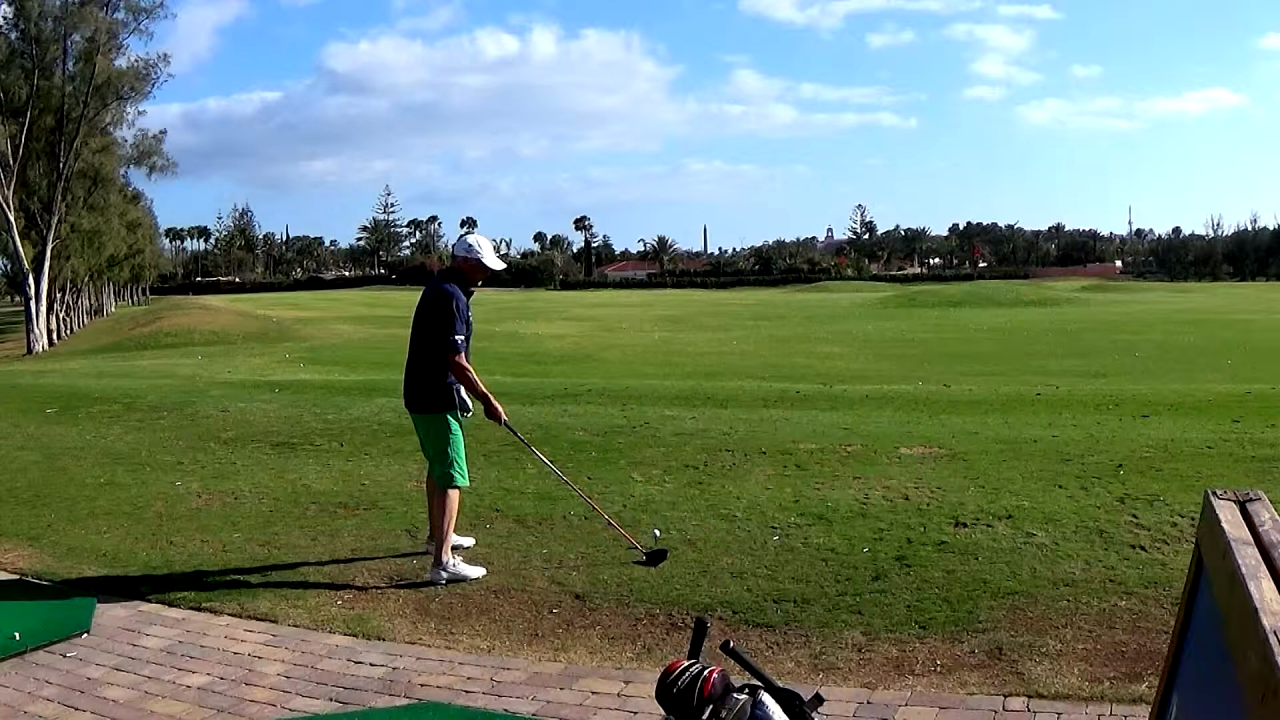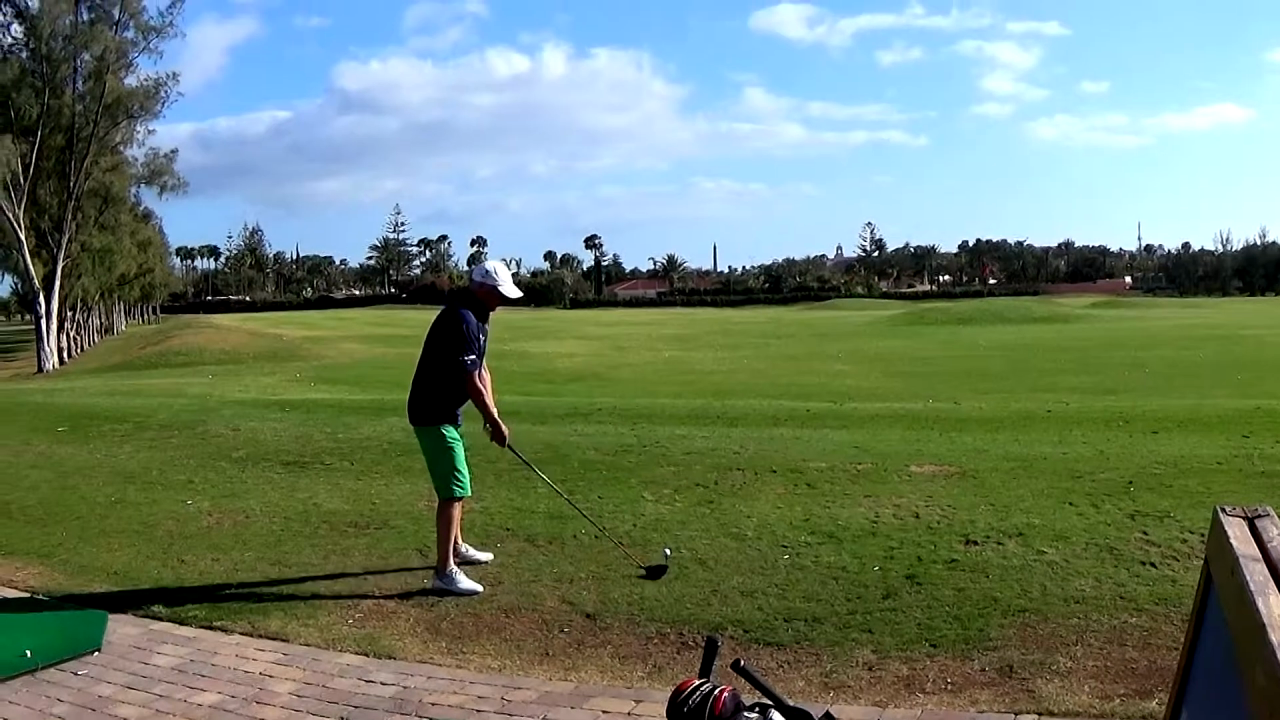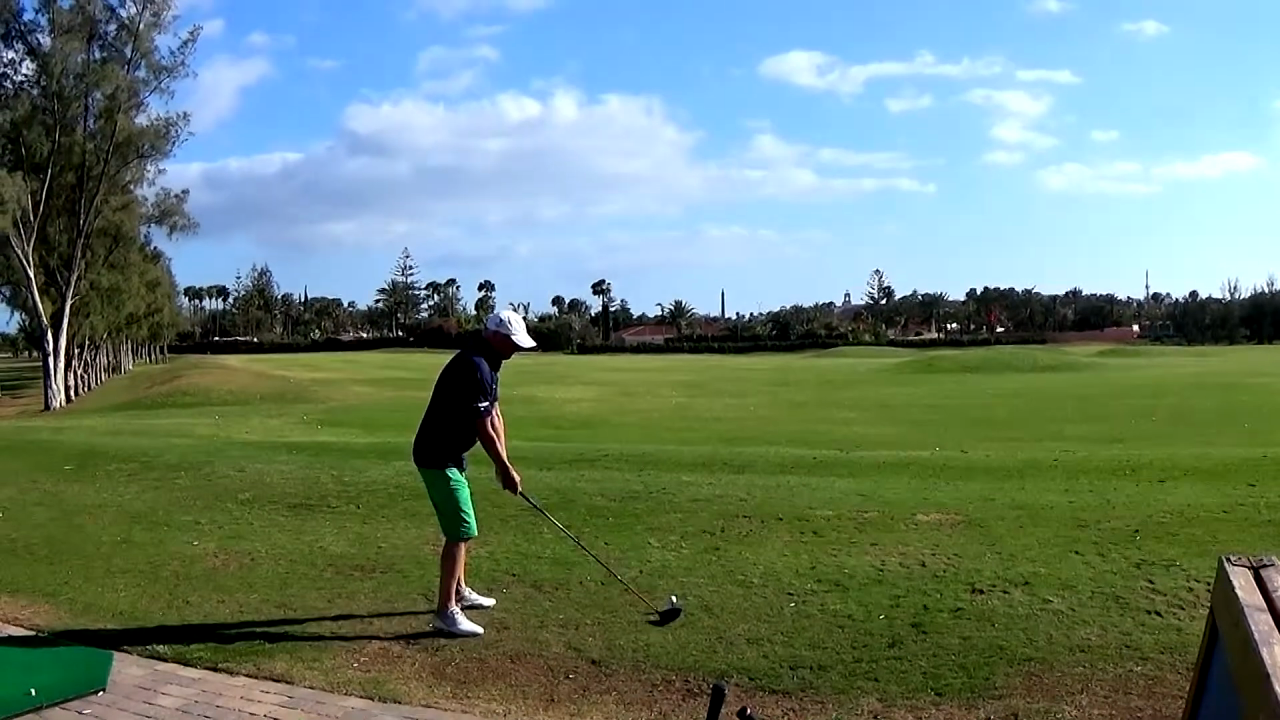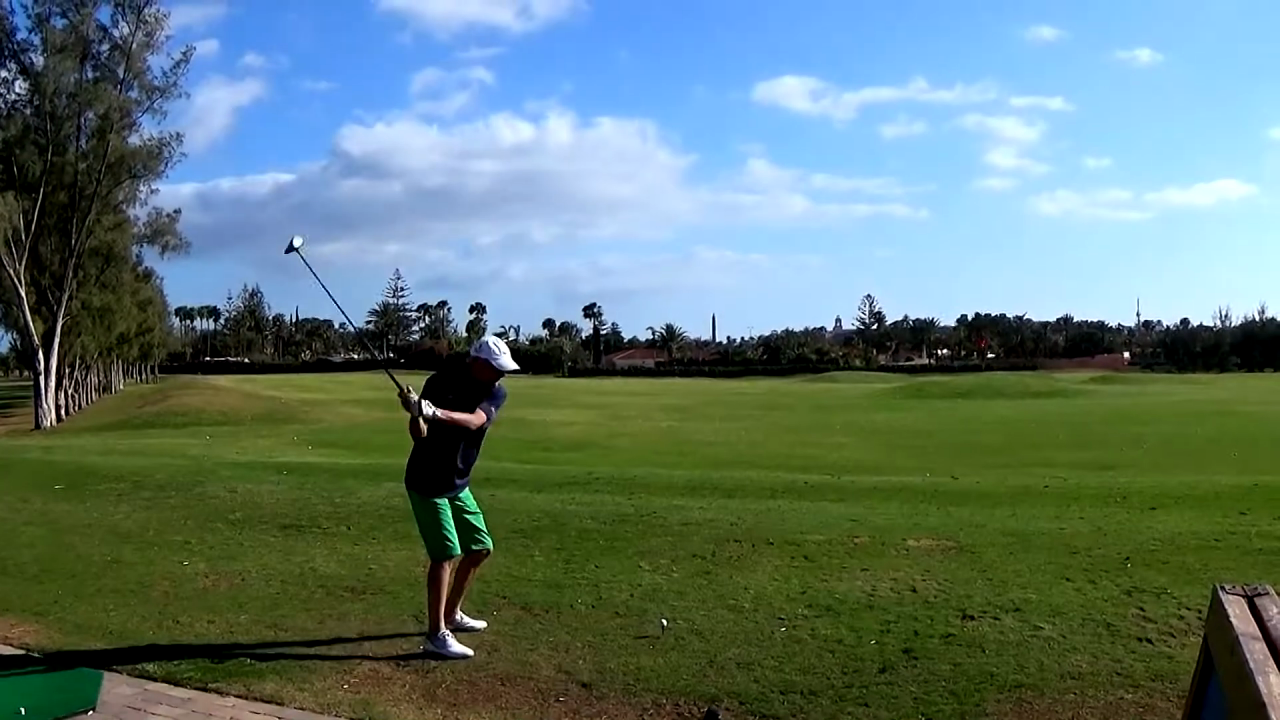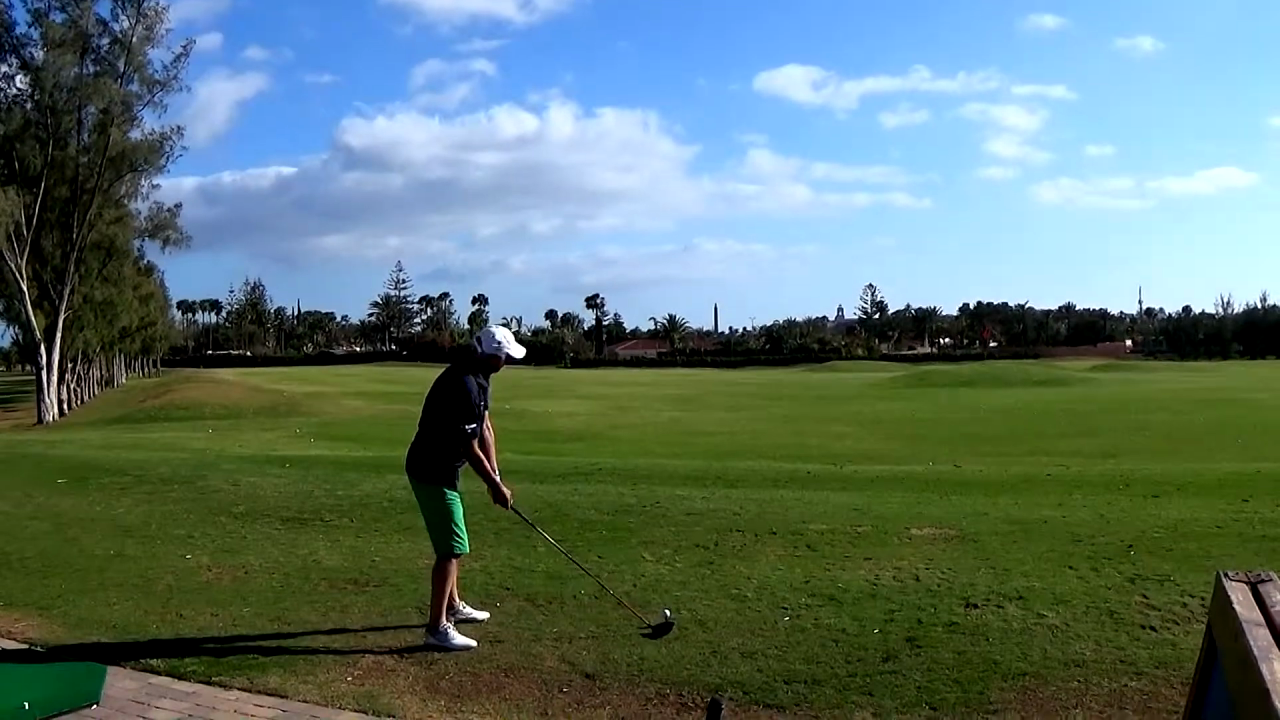
dt=1s
person 1, frame 1
left shoulder: (441, 288)
right shoulder: (451, 297)
right elbow: (457, 362)
left wrist: (459, 390)
right wrist: (489, 401)
left hip: (422, 393)
right hip: (435, 398)
left knee: (438, 467)
right knee: (452, 477)
left ankle: (439, 535)
right ankle: (444, 561)
person 1, frame 2
left shoulder: (477, 316)
right shoulder: (461, 320)
left elbow: (481, 369)
right elbow: (472, 383)
left wrist: (493, 414)
right wrist: (495, 422)
left hip: (445, 411)
right hip: (433, 414)
left knee: (458, 485)
right knee: (453, 491)
left ankle: (456, 547)
right ankle: (445, 571)
person 1, frame 3
left shoulder: (489, 363)
right shoulder: (474, 367)
left elbow: (495, 415)
right elbow: (484, 429)
left wrist: (504, 462)
right wrist: (505, 468)
left hip: (450, 454)
right hip: (437, 456)
left knee: (463, 524)
right knee: (461, 530)
left ankle: (459, 591)
right ankle: (446, 611)
person 1, frame 4
left shoulder: (497, 393)
right shoulder: (440, 384)
left elbow: (473, 421)
right elbow: (419, 436)
left wrist: (435, 413)
right wrist: (416, 414)
left hip: (458, 484)
right hip: (428, 483)
left knee: (479, 548)
right knee: (446, 553)
left ankle: (452, 614)
right ankle: (437, 634)
person 1, frame 5
left shoulder: (473, 377)
right shoulder: (464, 387)
left elbow: (485, 430)
right elbow: (471, 449)
left wrist: (496, 477)
right wrist: (496, 486)
left hip: (437, 468)
right hip: (432, 473)
left knee: (451, 541)
right knee: (451, 547)
left ankle: (453, 605)
right ankle: (437, 627)
